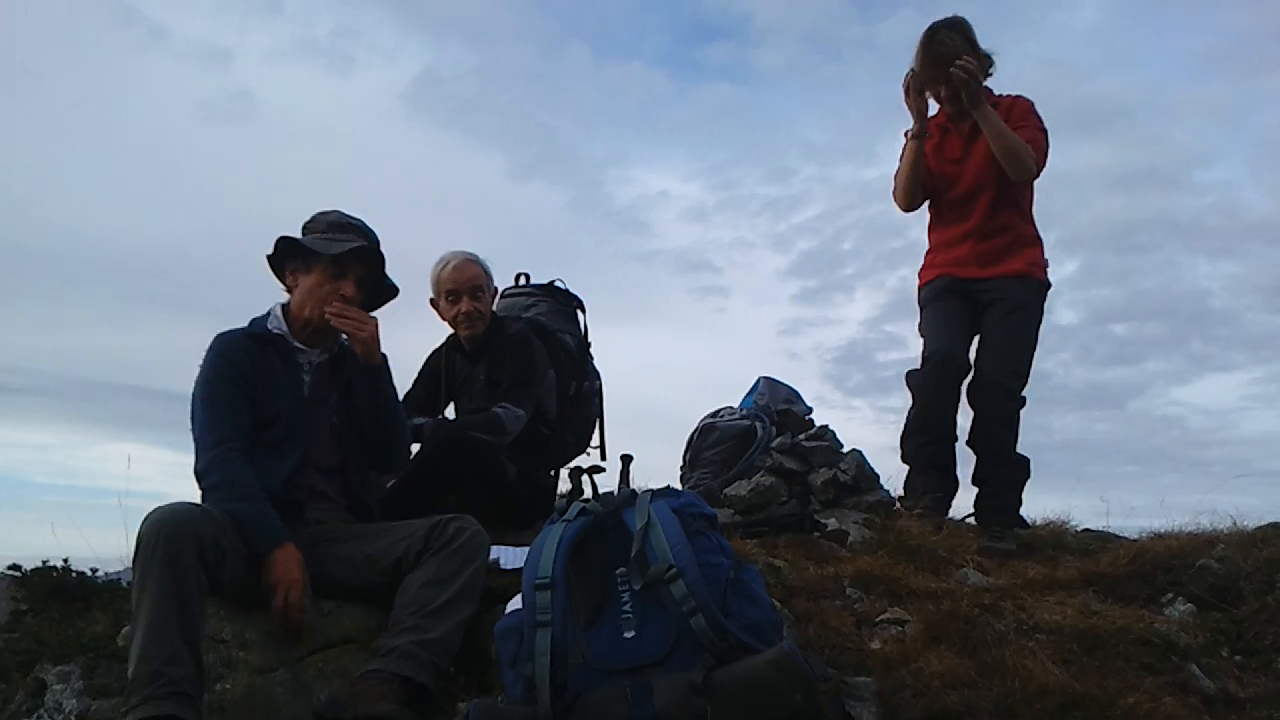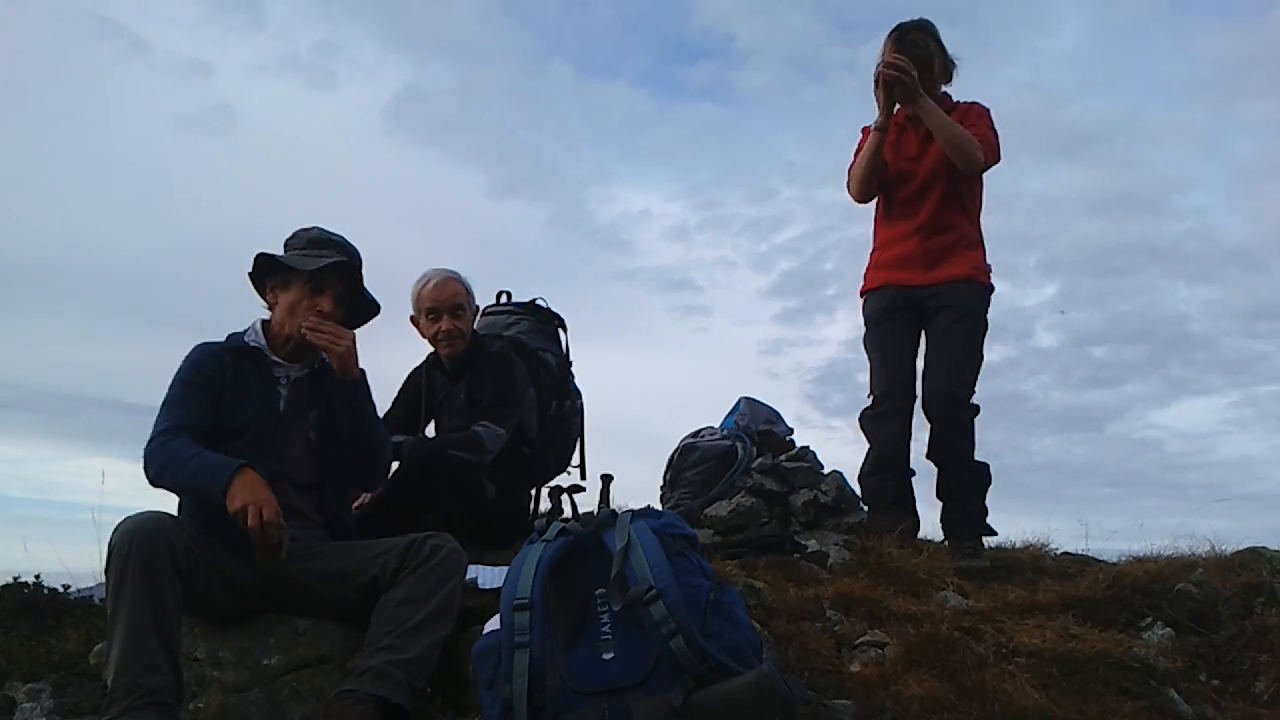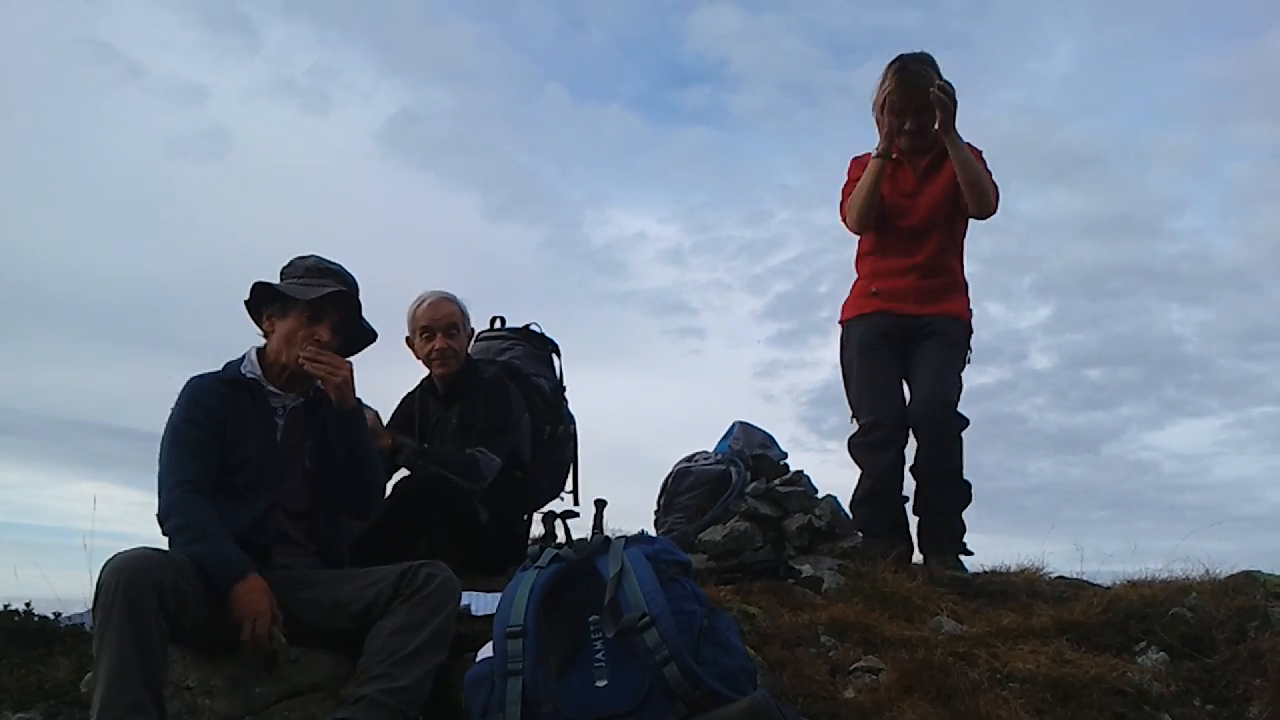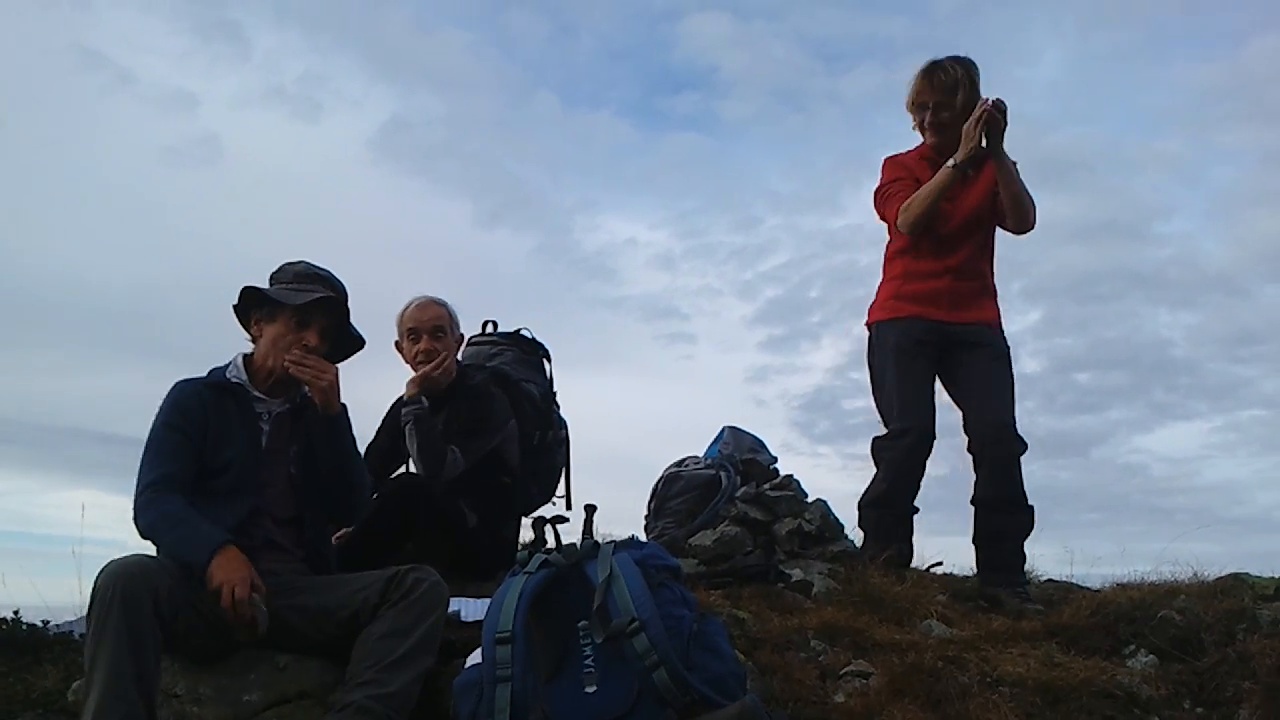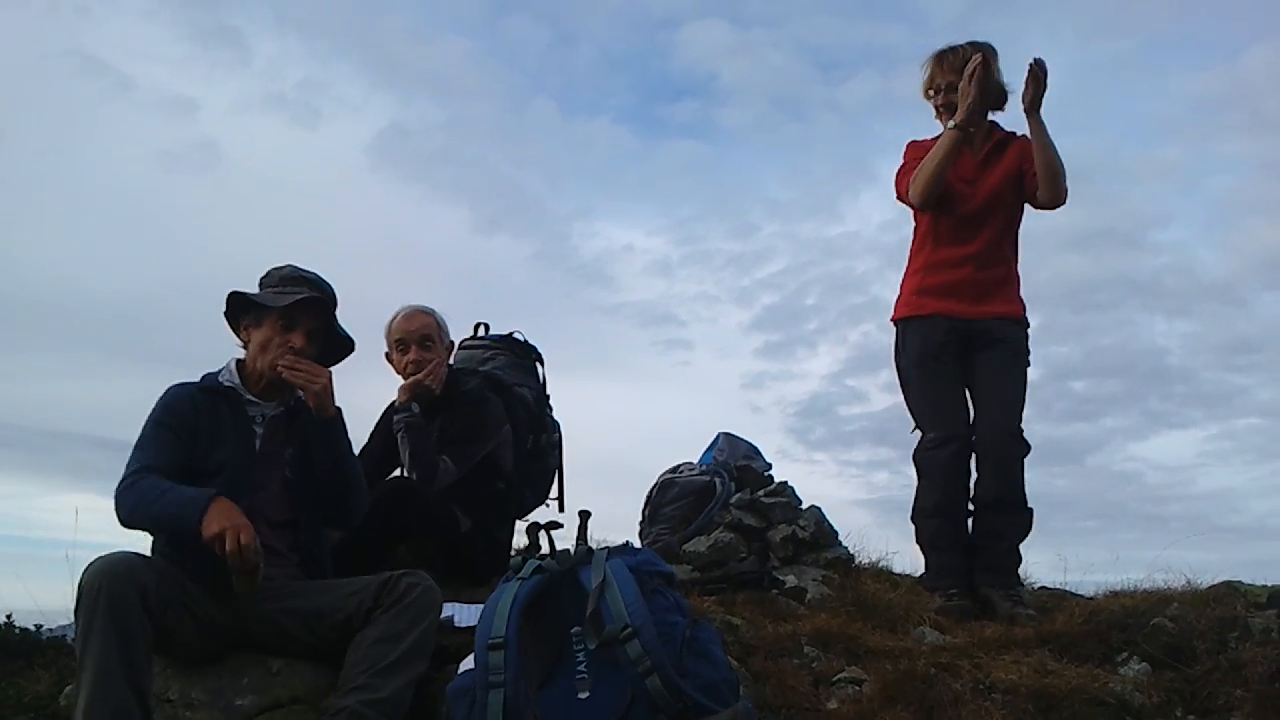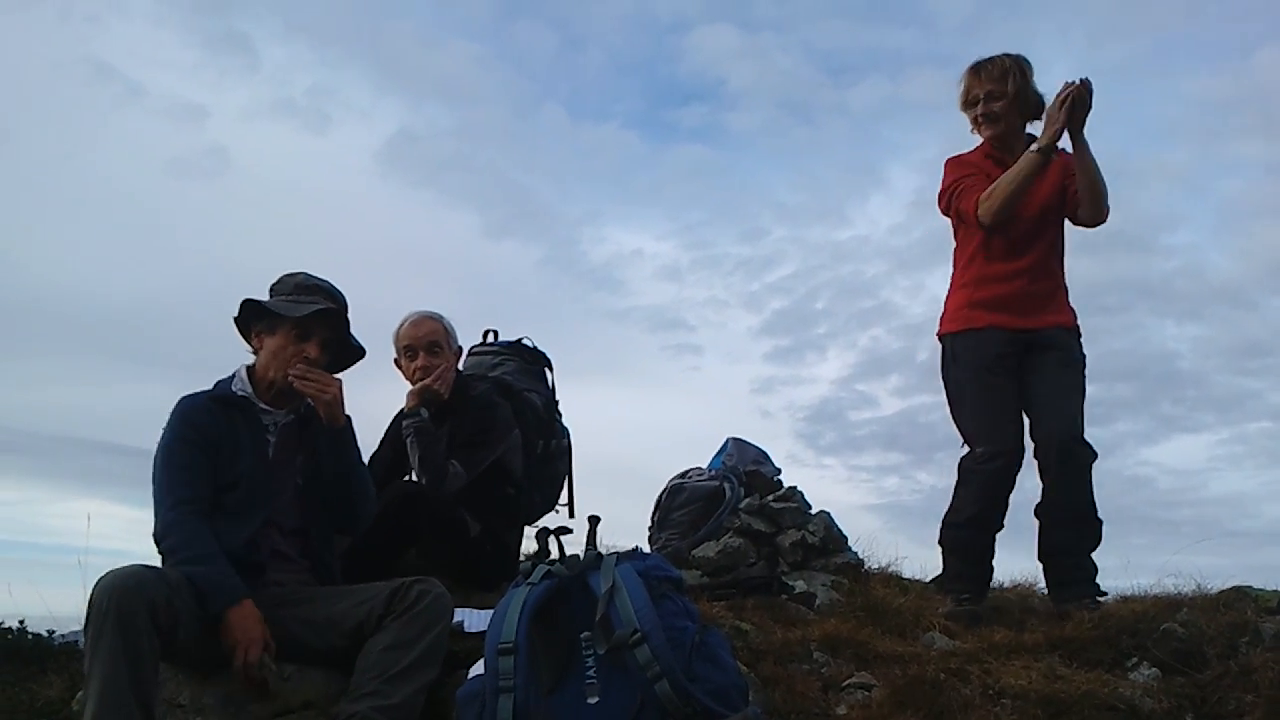
dt=0.4s
person 1, frame 1
left shoulder: (1014, 112)
right shoulder: (924, 136)
left elbow: (1025, 168)
right elbow: (906, 200)
left wrist: (979, 105)
right wrist: (918, 124)
left hip: (1013, 277)
right hip: (947, 278)
left knee: (996, 388)
right knee: (940, 364)
left ankle: (999, 516)
right ankle: (927, 494)
person 1, frame 2
left shoulder: (969, 117)
right shoulder: (877, 132)
left elbow: (973, 160)
right elbow: (859, 190)
left wrist: (921, 99)
right wrist: (884, 116)
left hip: (957, 282)
right hip: (889, 285)
left knee: (948, 399)
right knee: (889, 401)
left ankle: (964, 530)
right ankle: (889, 527)
person 1, frame 3
left shoulder: (959, 159)
right shoulder: (868, 165)
left elbow: (984, 205)
right elbow: (856, 220)
left wrist: (948, 134)
right wrist: (886, 147)
left hip: (940, 316)
right hip: (872, 314)
left knee: (935, 411)
right knee: (880, 427)
left ankle: (942, 545)
right ankle: (884, 553)
person 1, frame 4
left shoulder: (994, 170)
right shoulder: (899, 167)
left elbow: (1022, 222)
right elbow: (909, 221)
left wrist: (996, 152)
right wrist: (960, 159)
left hip: (974, 325)
right hip: (903, 320)
left knee: (997, 436)
right knee: (910, 433)
left ankle: (1003, 572)
right ankle: (884, 556)
person 1, frame 5
left shoulder: (1015, 151)
right shoulder: (922, 152)
left elbow: (1053, 195)
right elbow: (920, 194)
left wrist: (1034, 115)
right wrist: (959, 122)
left hip: (997, 318)
right hip: (927, 317)
left knee: (1000, 437)
right knee: (945, 440)
left ankle: (995, 573)
right ankle: (948, 578)
person 1, frame 6
left shoulder: (1061, 166)
right shoulder: (962, 168)
left elbow: (1094, 214)
right elbow: (990, 211)
left wrist: (1075, 137)
right wrist: (1043, 143)
left hip: (1049, 330)
right hip: (977, 329)
left knee: (1065, 445)
right knee: (995, 451)
left ankle: (1073, 584)
right ankle: (964, 583)
person 2, frame 1
left shoulder: (357, 365)
right shoulder: (236, 350)
left elbow: (391, 460)
right elbow: (219, 460)
left wrist: (372, 363)
right wrist: (276, 546)
left hip: (339, 542)
right hip: (250, 541)
left knee: (462, 536)
right knee: (172, 524)
person 2, frame 2
left shoulder: (336, 382)
right shoulder: (213, 363)
left elbow: (369, 475)
right elbow: (163, 453)
left wrist: (350, 377)
right wrist: (233, 475)
left hip: (314, 559)
right hip: (221, 552)
left knee: (439, 553)
right knee: (144, 534)
person 2, frame 3
left shoulder: (331, 410)
right shoulder: (208, 394)
left elbow: (364, 505)
right elbow: (181, 503)
left wrist: (348, 408)
right wrist: (239, 579)
left hip: (308, 589)
right hip: (216, 584)
left knee: (433, 582)
right knee: (133, 572)
person 2, frame 4
left shoulder: (318, 416)
right shoulder: (194, 400)
left elbow: (349, 512)
right elbow: (153, 502)
left wrist: (331, 412)
right wrist: (217, 554)
left hip: (296, 593)
right hip: (203, 588)
left knee: (421, 587)
right knee: (128, 579)
person 2, frame 5
left shoulder: (312, 419)
right shoulder: (188, 403)
left elbow: (347, 515)
right elbow: (135, 497)
left wrist: (327, 416)
right wrist: (206, 506)
left hip: (289, 599)
right hip: (197, 590)
left knee: (414, 591)
right knee: (113, 575)
person 2, frame 6
left shoulder: (323, 428)
right shoulder: (200, 413)
left elbow: (356, 523)
right elbow: (177, 523)
left wrist: (336, 426)
right wrist: (233, 604)
left hip: (301, 604)
right hip: (210, 603)
left knee: (425, 598)
right knee: (125, 590)
person 3, frame 1
left shoulder: (521, 346)
right shoulder: (445, 356)
left elbow: (504, 426)
right elbow: (404, 419)
left wrist: (416, 427)
left hip: (525, 492)
right hip: (473, 487)
left knee: (450, 441)
person 3, frame 2
left shoulder: (501, 364)
right shoulder: (426, 375)
left elbow: (483, 444)
left wrist: (395, 446)
left hip: (501, 511)
right hip: (451, 505)
left knee: (429, 460)
person 3, frame 3
left shoulder: (496, 390)
right shoulder: (420, 399)
left elbow: (478, 472)
left wrist: (393, 445)
left hip: (496, 536)
right hip: (444, 530)
left knee: (421, 485)
person 3, frame 4
left shoulder: (484, 397)
right shoulder: (409, 405)
left elbow: (434, 473)
right elbow: (368, 474)
left wrist: (416, 399)
left hip: (485, 542)
right hip: (433, 536)
left knee: (405, 489)
person 3, frame 5
left shoulder: (478, 402)
right shoulder: (401, 410)
left elbow: (428, 480)
left wrist: (408, 408)
left hip: (477, 549)
right hip: (426, 539)
left knee: (399, 492)
person 3, frame 6
left shoulder: (487, 407)
right shoulder: (412, 415)
left elbow: (438, 486)
right elbow: (370, 488)
left wrist: (416, 414)
left hip: (487, 554)
right hip: (436, 545)
left knee: (408, 497)
